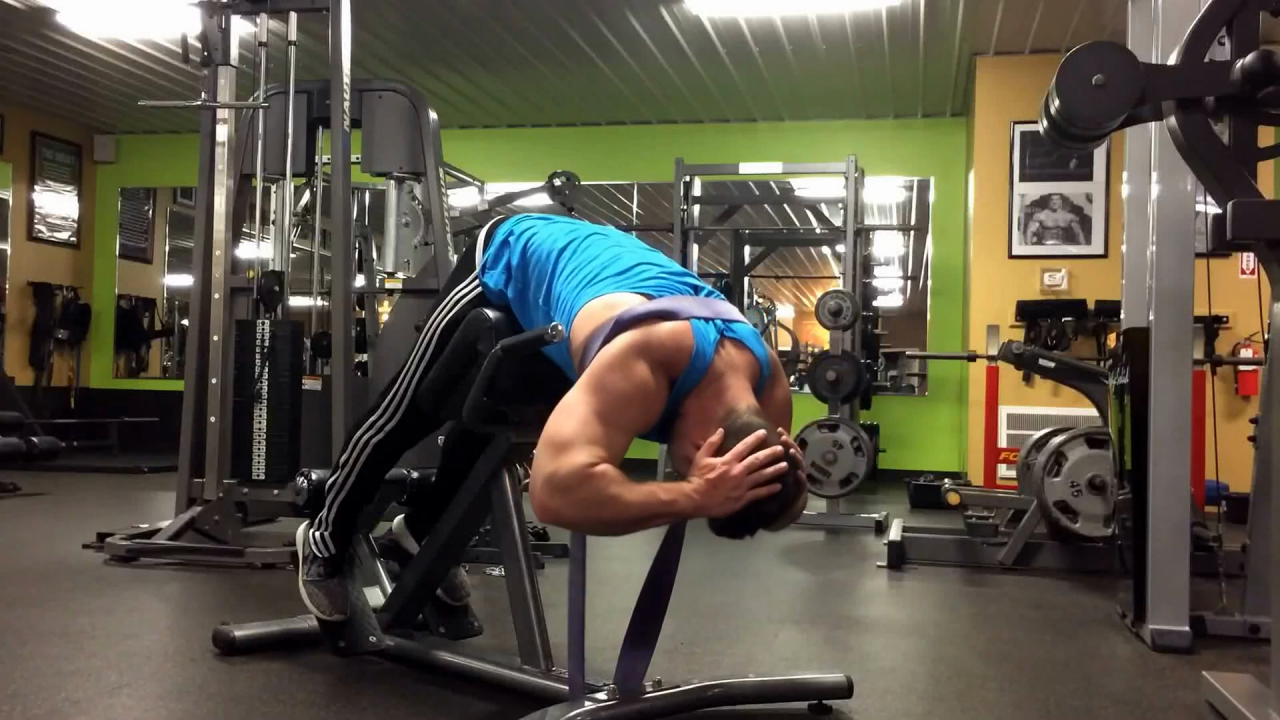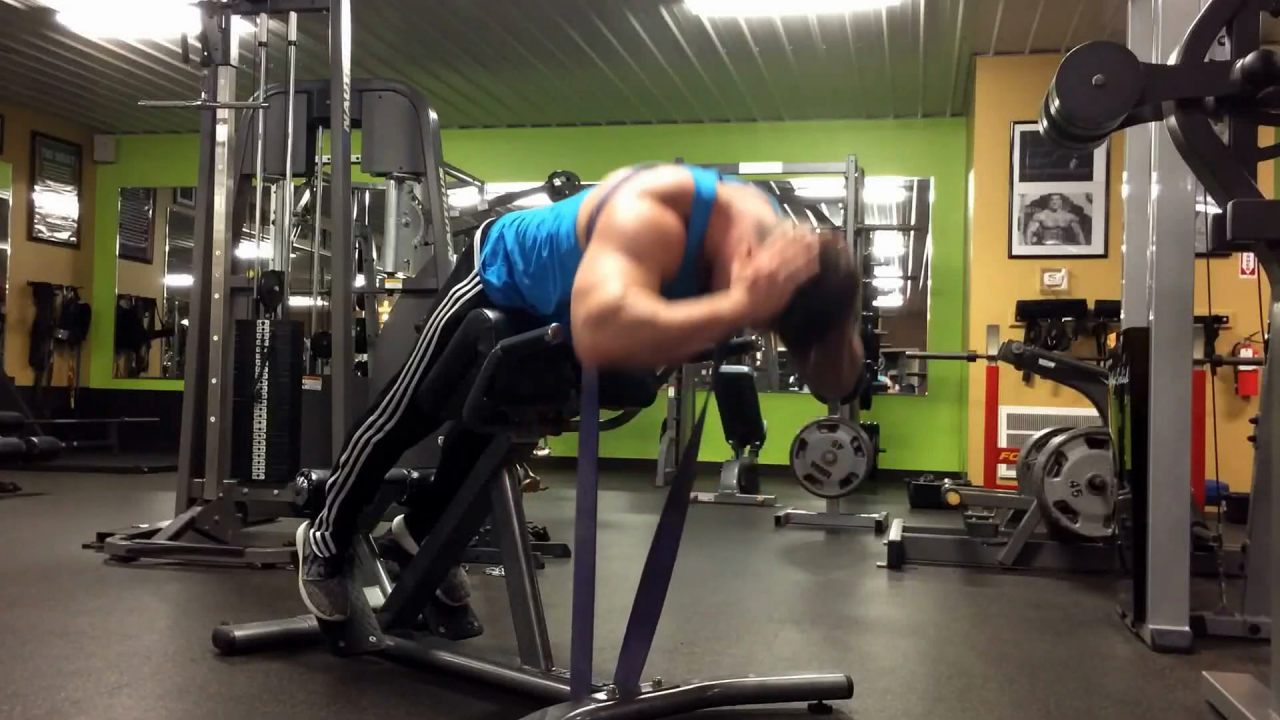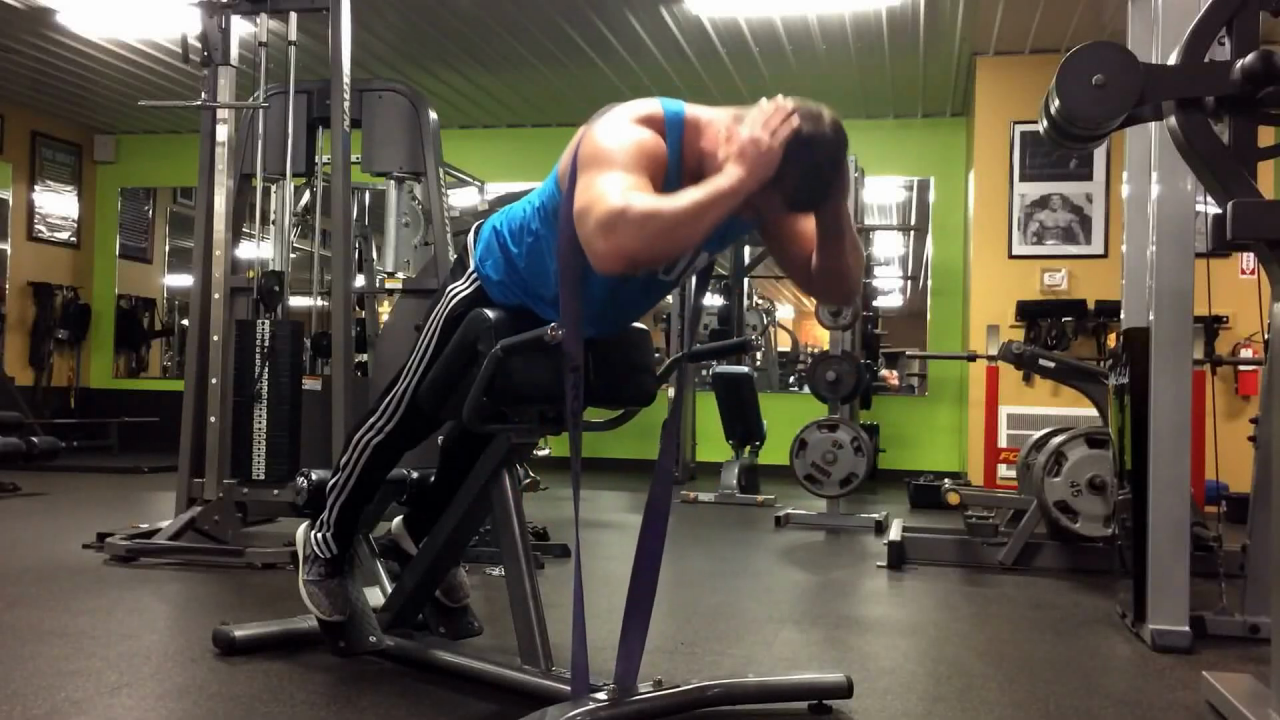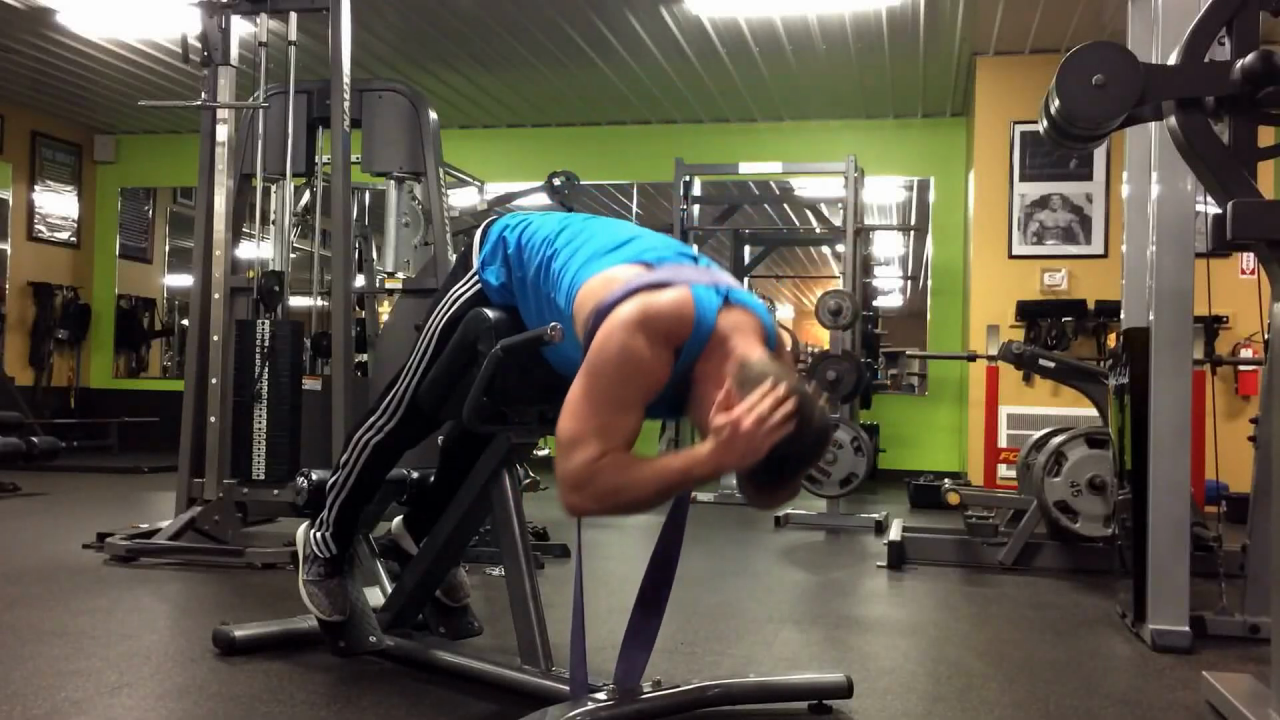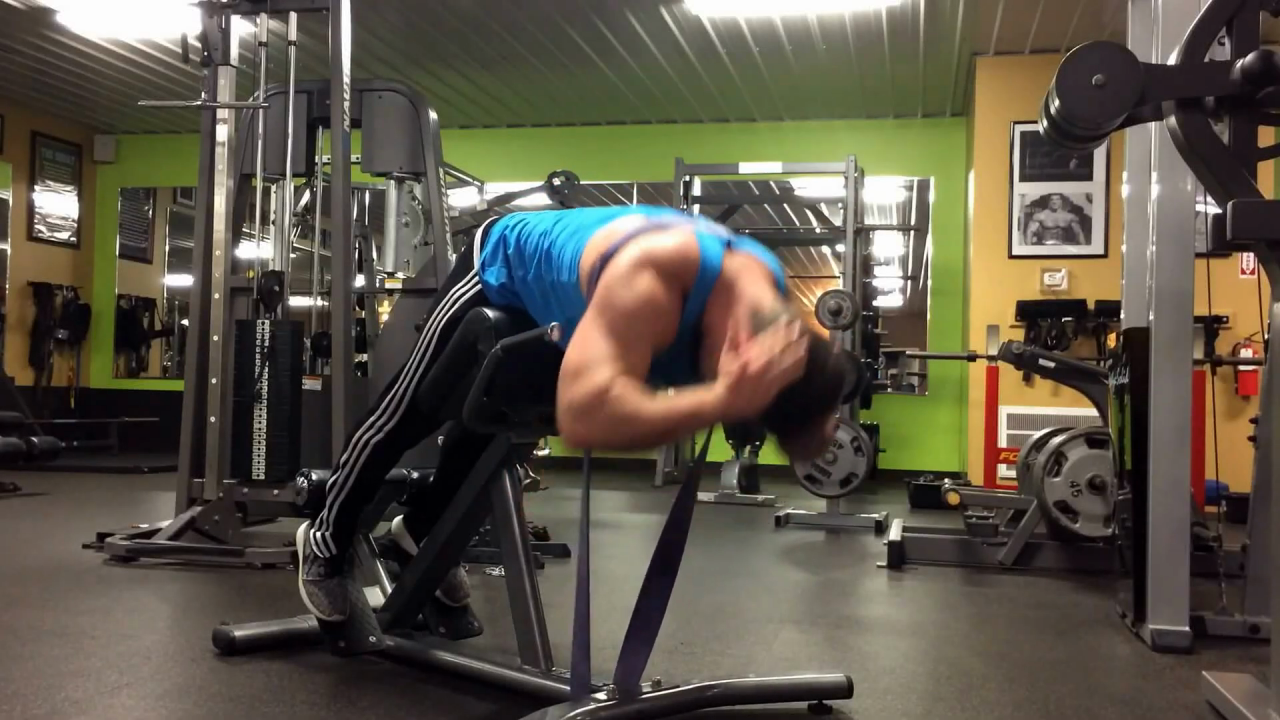
dt=0.5s
person 1, frame 1
left shoulder: (767, 384)
right shoulder: (644, 357)
right elbow: (555, 489)
left wrist: (786, 488)
right wrist: (694, 496)
right hip: (509, 265)
right knee: (407, 418)
left ankle: (421, 530)
right ankle: (325, 542)
person 1, frame 2
left shoulder: (784, 248)
right shoulder: (651, 214)
left elbow: (836, 382)
right elbow: (602, 335)
left wrist: (839, 333)
right wrist: (740, 304)
left hip: (557, 319)
right hip: (505, 279)
right knee: (406, 417)
left ankle: (420, 531)
right ankle: (325, 542)
person 1, frame 3
left shoulder: (752, 177)
right shoulder: (633, 138)
left elbow: (835, 290)
right elbow: (613, 243)
left wrist: (831, 203)
right wrist: (736, 177)
left hip: (571, 327)
right hip: (499, 283)
right knee: (405, 421)
left ankle: (422, 533)
right ankle: (326, 545)
person 1, frame 4
left shoulder: (764, 349)
right shoulder: (645, 327)
left elbow: (765, 485)
right elbow: (581, 484)
right wrist: (717, 455)
left hip: (564, 284)
right hip: (507, 267)
right knee: (407, 419)
left ankle: (422, 530)
right ankle: (326, 545)
person 1, frame 5
left shoulder: (774, 308)
right shoulder: (652, 276)
left elbow: (807, 441)
right elbow: (581, 418)
right wrist: (726, 399)
left hip: (562, 307)
right hip: (507, 276)
right knee: (408, 419)
left ankle: (423, 531)
right ankle: (327, 544)
